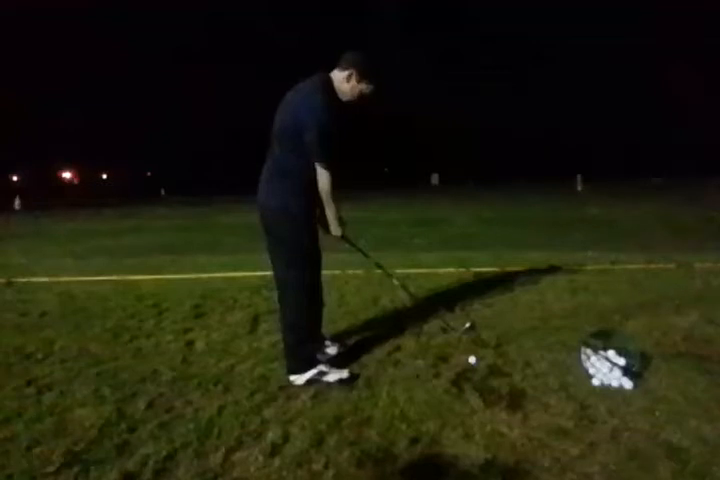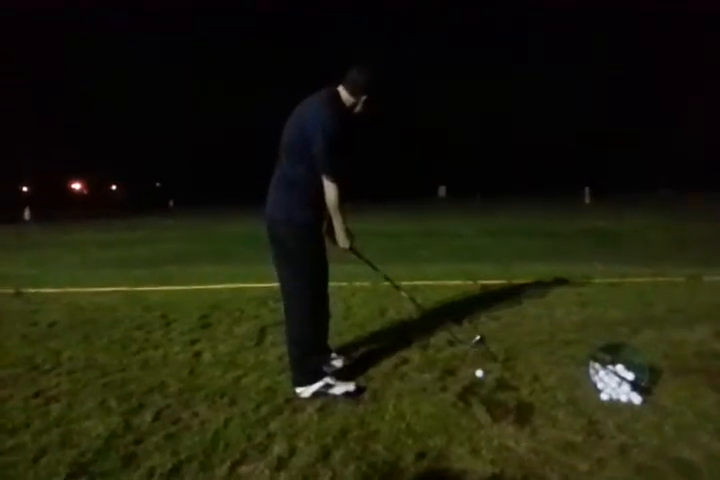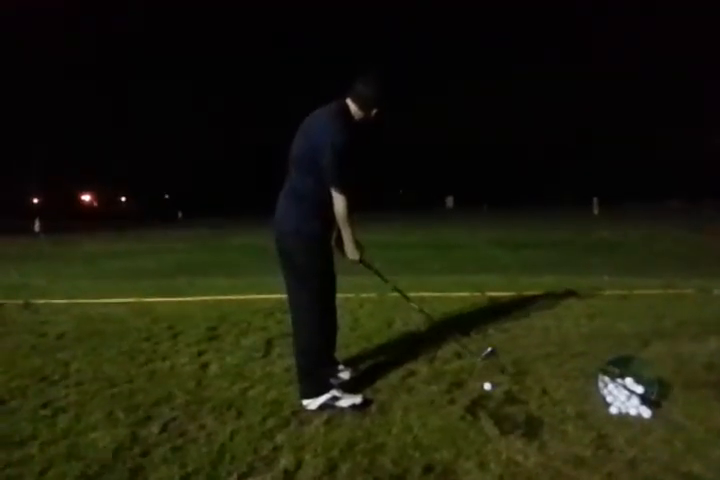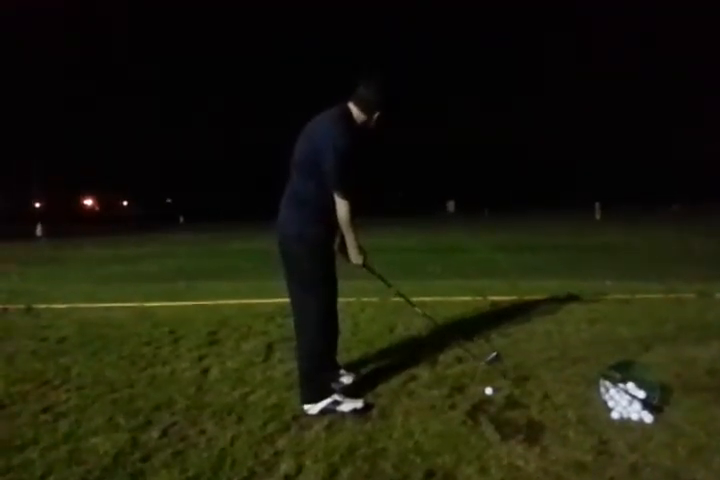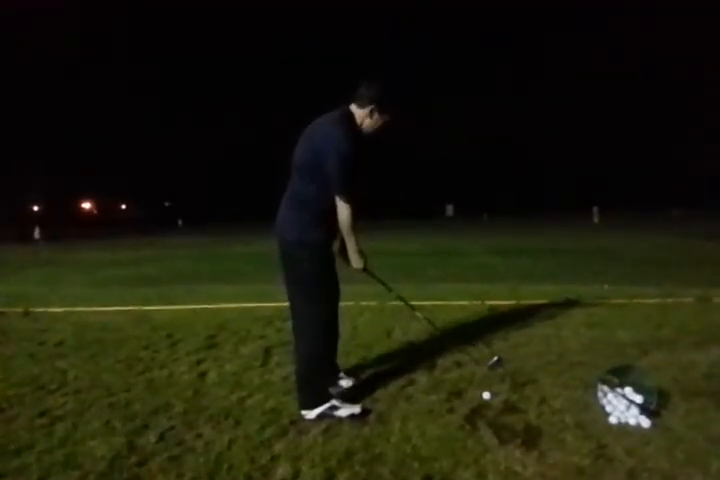
dt=0.7s
person 1, frame 1
left shoulder: (314, 93)
right shoulder: (317, 101)
right elbow: (321, 167)
left wrist: (322, 210)
right wrist: (331, 215)
left hip: (286, 197)
right hip: (286, 202)
left knee: (306, 276)
right knee: (297, 281)
left ankle: (311, 341)
right ankle: (303, 365)
person 1, frame 2
left shoulder: (323, 106)
right shoulder: (326, 115)
right elbow: (329, 179)
left wrist: (329, 220)
right wrist: (340, 228)
left hip: (294, 209)
right hip: (292, 214)
left knee: (314, 287)
right knee: (303, 293)
left ankle: (318, 352)
right ankle: (309, 377)
person 1, frame 3
left shoulder: (331, 119)
right shoulder: (334, 129)
right elbow: (337, 191)
left wrist: (335, 230)
right wrist: (349, 239)
left hip: (303, 220)
right hip: (301, 226)
left knee: (322, 298)
right knee: (311, 304)
left ankle: (324, 364)
right ankle: (316, 390)
person 1, frame 4
left shoulder: (333, 123)
right shoulder: (337, 133)
right elbow: (340, 196)
left wrist: (339, 235)
right wrist: (352, 245)
left hip: (306, 225)
right hip: (303, 229)
left knee: (323, 303)
right knee: (314, 308)
left ankle: (326, 368)
right ankle: (317, 394)
person 1, frame 5
left shoulder: (334, 126)
right shoulder: (340, 136)
right elbow: (342, 201)
left wrist: (341, 241)
right wrist: (353, 249)
left hip: (304, 228)
right hip: (304, 233)
left knee: (325, 305)
right knee: (313, 313)
left ankle: (326, 373)
right ankle: (315, 400)
